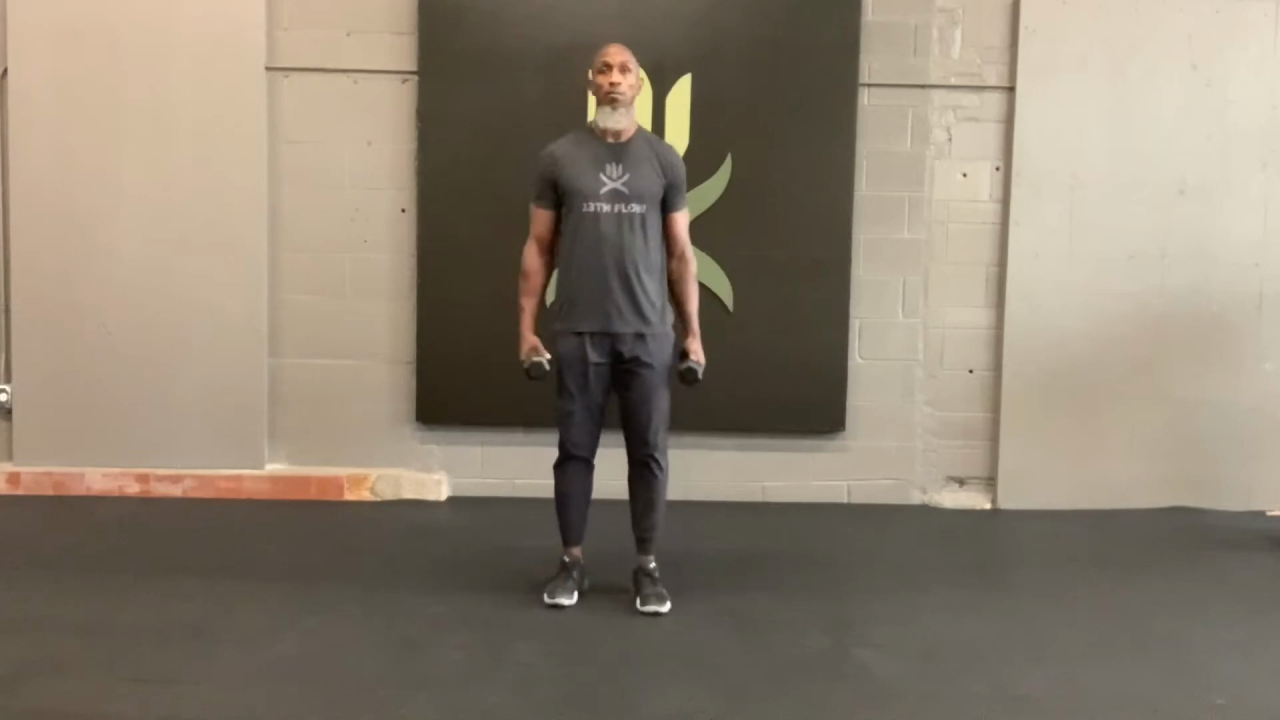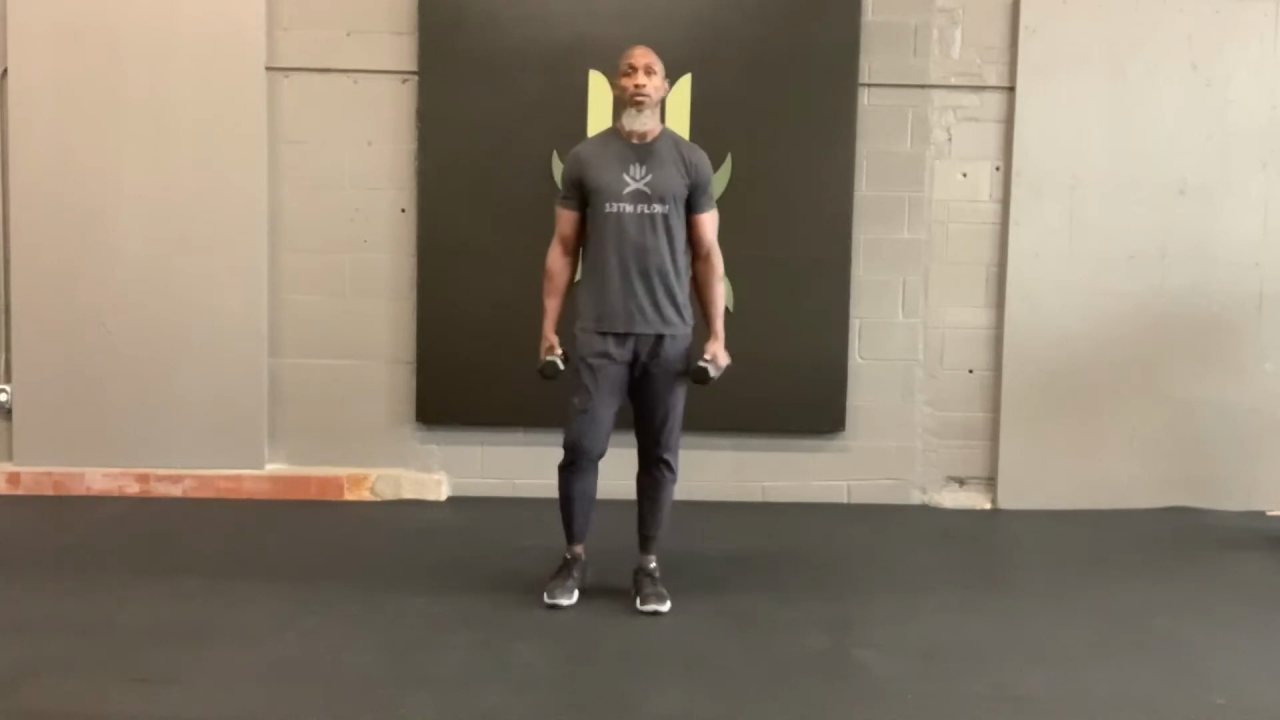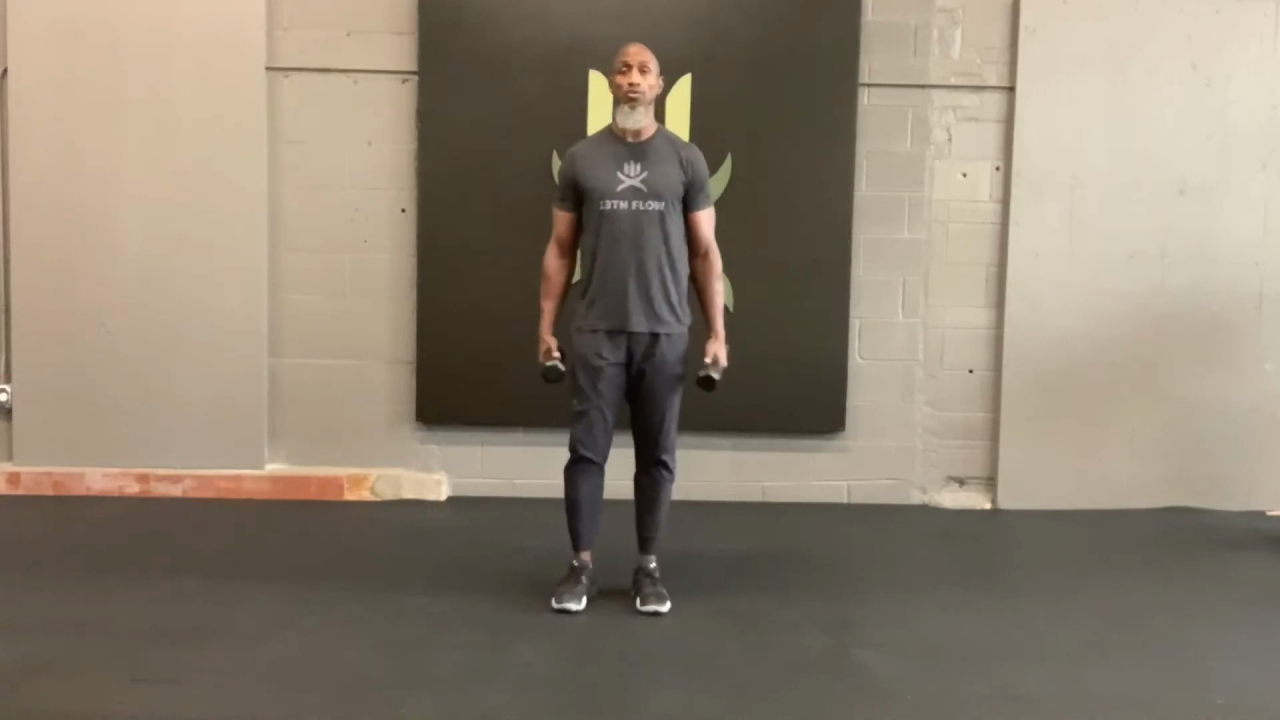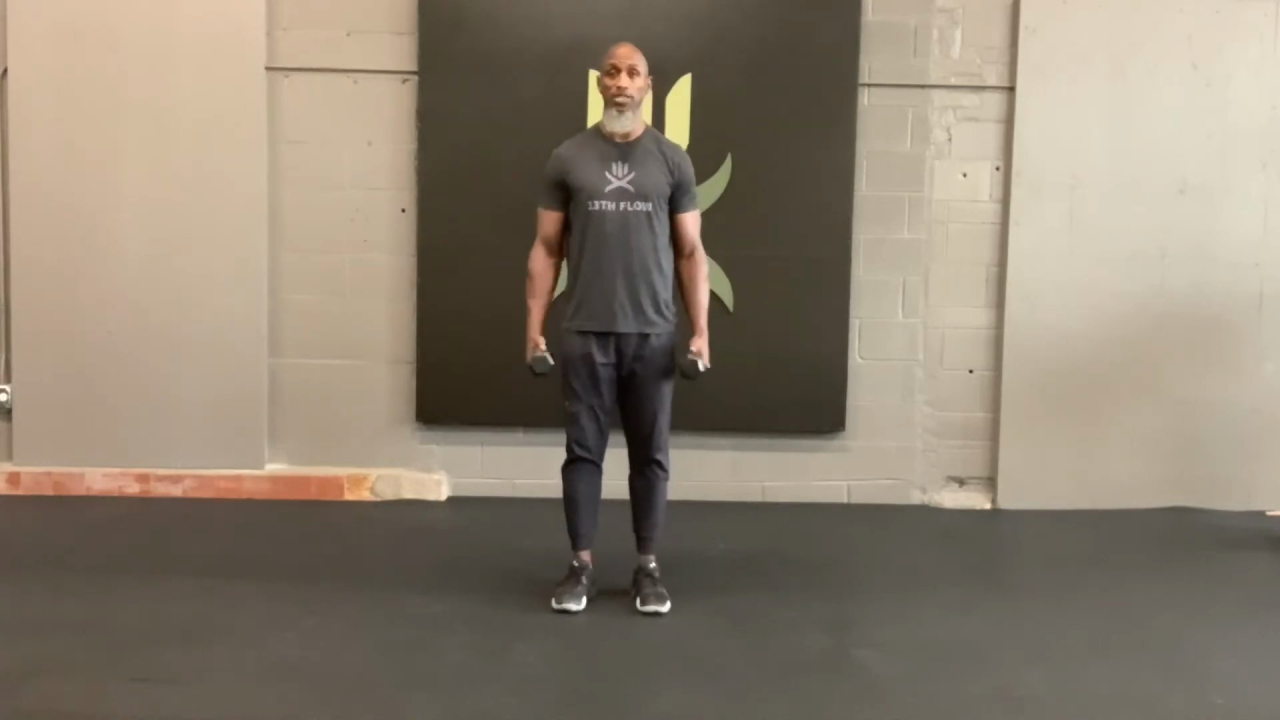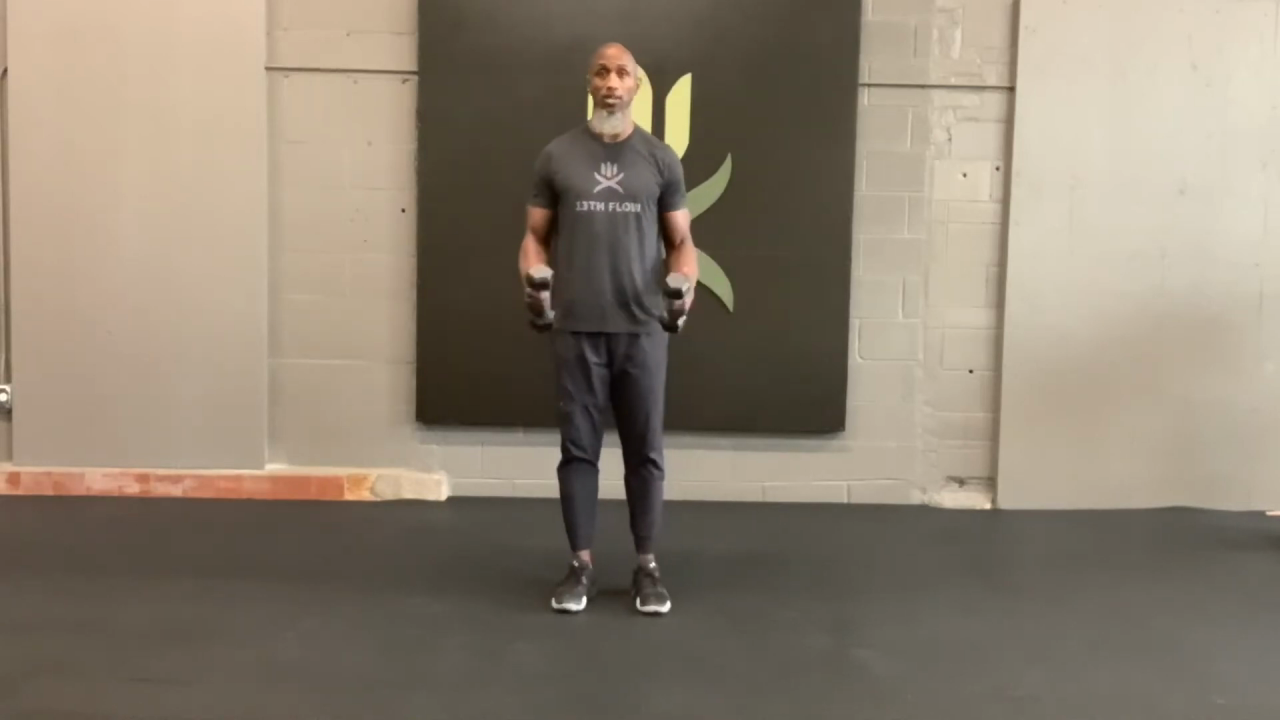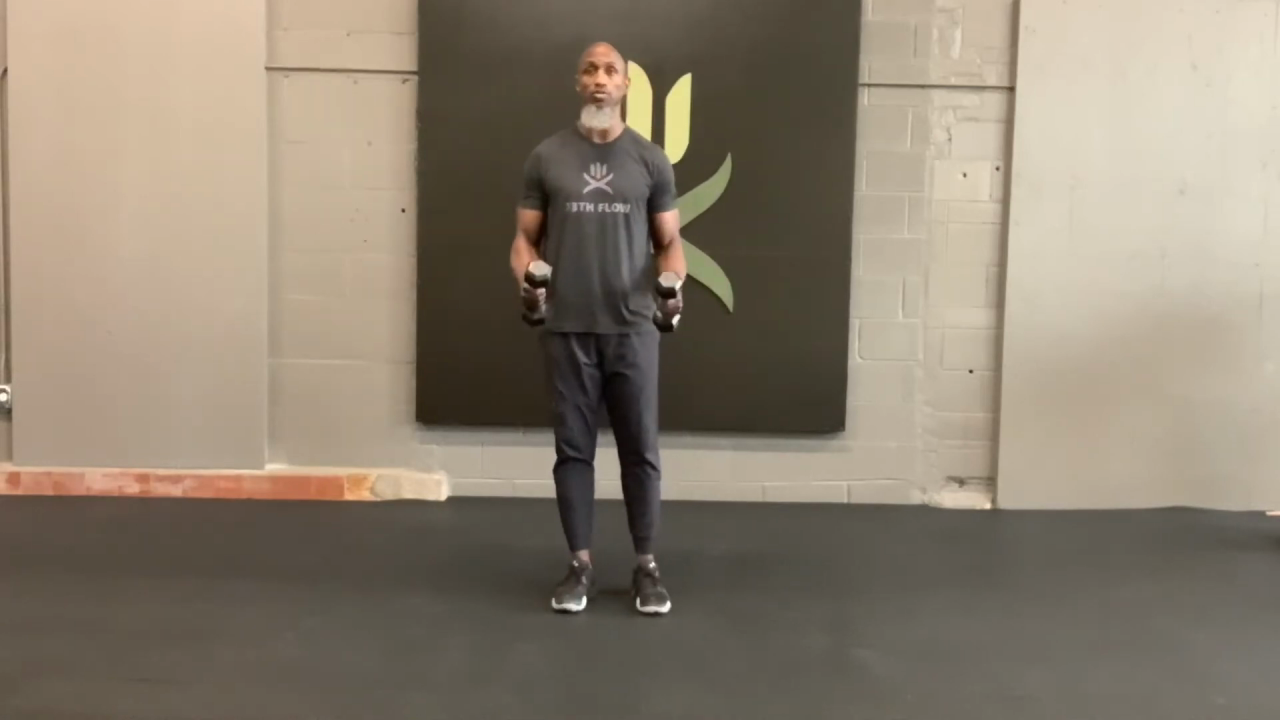
dt=0.4s
person 1, frame 1
left shoulder: (664, 160)
right shoulder: (559, 157)
left elbow: (680, 251)
right elbow: (538, 248)
left wrist: (692, 332)
right wrist: (527, 326)
left hip: (648, 333)
right hip: (578, 332)
left knee: (649, 453)
right knee: (575, 450)
left ankle: (646, 565)
right ankle: (572, 561)
person 1, frame 2
left shoulder: (690, 161)
right shoulder: (586, 158)
left elbow: (707, 253)
right elbow: (563, 248)
left wrist: (716, 335)
right wrist: (548, 326)
left hip: (668, 333)
right hip: (600, 331)
left knee: (659, 454)
right knee: (582, 447)
left ankle: (647, 565)
right ankle: (574, 558)
person 1, frame 3
left shoulder: (685, 159)
right shoulder: (581, 158)
left elbow: (705, 251)
right elbow: (560, 250)
left wrist: (717, 333)
right wrist: (546, 327)
left hip: (664, 332)
right hip: (596, 331)
left knee: (657, 454)
right knee: (587, 450)
left ankle: (647, 566)
right ankle: (581, 565)
person 1, frame 4
left shoulder: (672, 160)
right shoulder: (568, 157)
left elbow: (690, 251)
right elbow: (546, 247)
left wrist: (700, 329)
right wrist: (534, 325)
left hip: (653, 333)
right hip: (585, 332)
left knee: (650, 453)
right knee: (583, 450)
left ankle: (647, 566)
right ankle: (581, 564)
person 1, frame 5
left shoulder: (660, 159)
right shoulder: (557, 156)
left elbow: (680, 239)
right elbow: (536, 235)
left wrist: (685, 283)
right wrist: (532, 280)
left hip: (641, 328)
right hip: (576, 328)
left knee: (644, 450)
right knee: (578, 448)
left ankle: (646, 565)
right ankle: (580, 564)
person 1, frame 6
left shoulder: (650, 160)
right shoulder: (547, 157)
left elbow: (669, 241)
right elbow: (526, 237)
left wrist: (673, 283)
right wrist: (527, 277)
left hip: (632, 328)
right hip: (566, 328)
left knee: (640, 450)
right knee: (572, 449)
left ankle: (645, 565)
right ankle: (580, 564)
